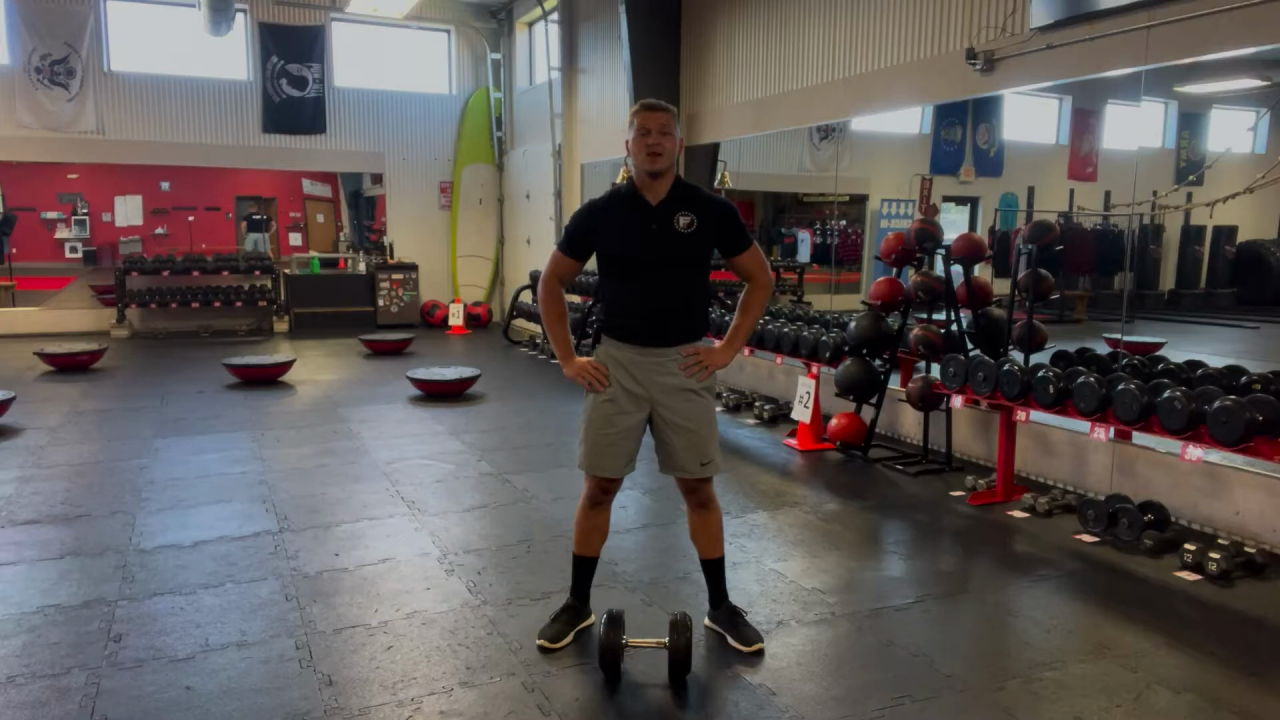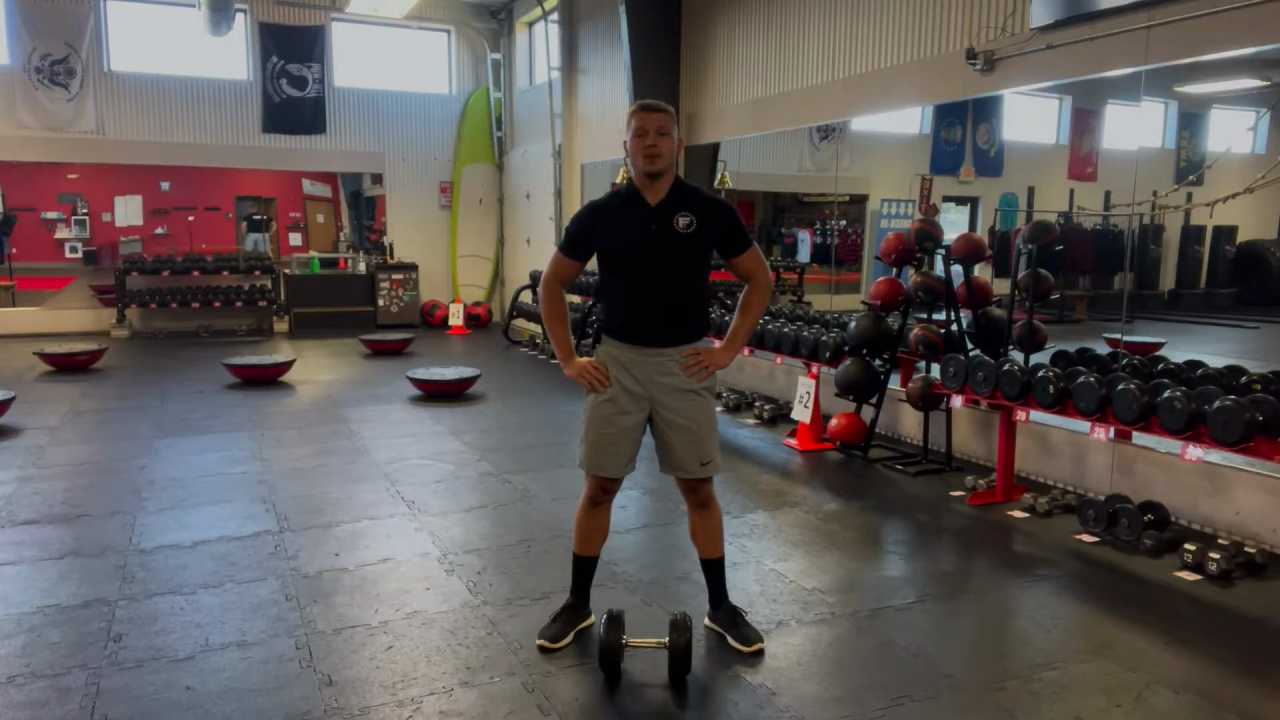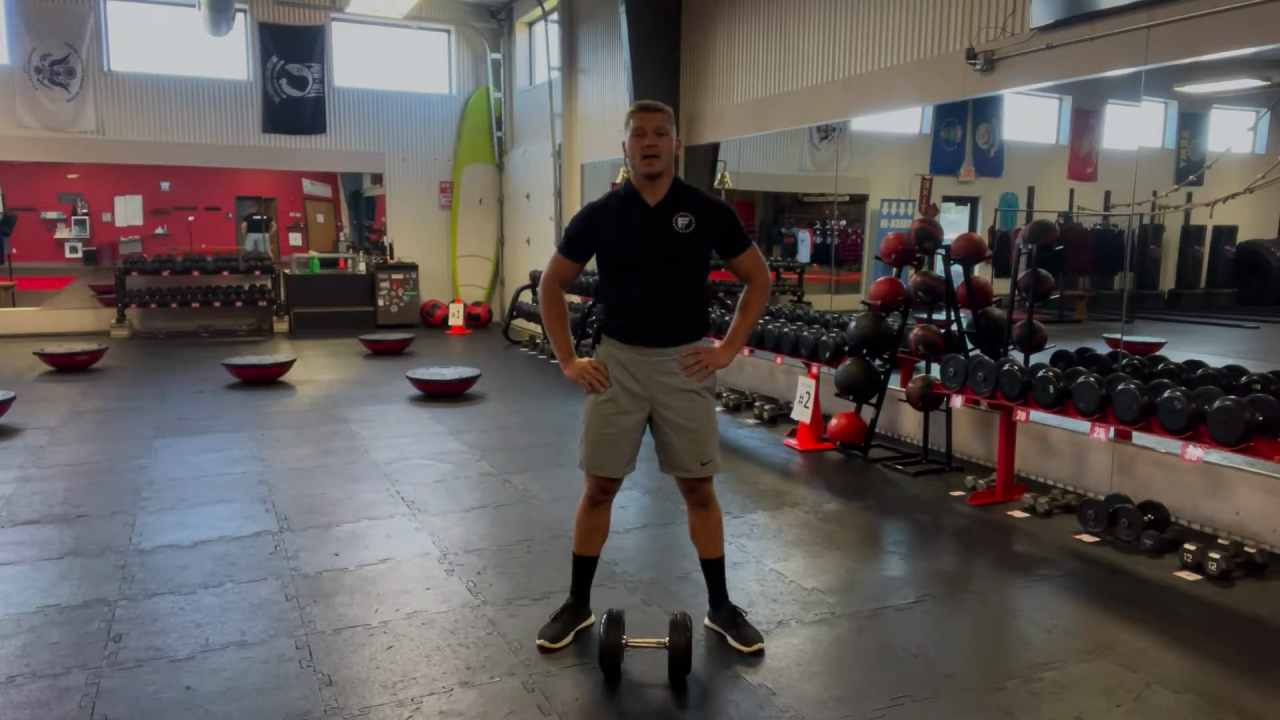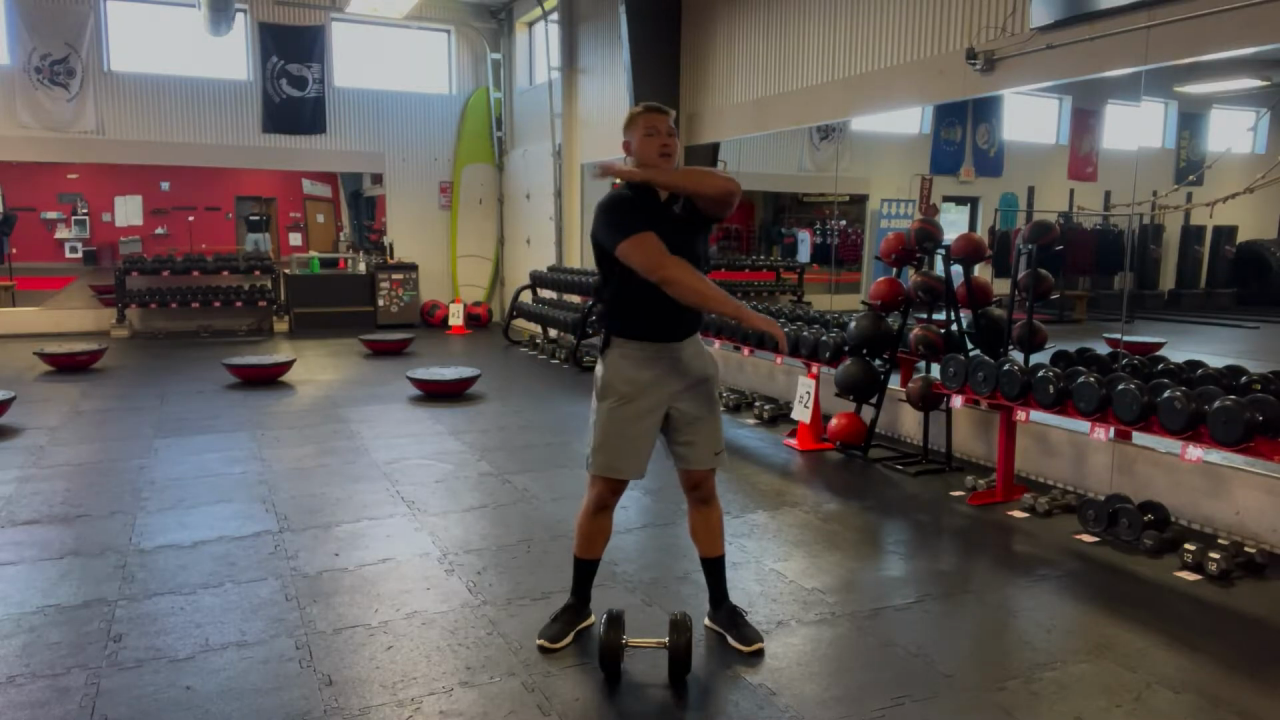
dt=1s
person 1, frame 1
left shoulder: (709, 210)
right shoulder: (599, 213)
left elbow: (760, 279)
right elbow: (551, 282)
left wrist: (728, 348)
right wrist: (567, 358)
left hip: (684, 365)
right hip: (617, 362)
left knee: (698, 488)
right knee: (599, 487)
left ankle: (720, 606)
right ankle: (577, 604)
person 1, frame 2
left shoulder: (709, 210)
right shoulder: (600, 214)
left elbow: (759, 279)
right elbow: (552, 283)
left wrist: (729, 348)
right wrist: (568, 358)
left hip: (684, 365)
right hip: (617, 363)
left knee: (698, 488)
right knee: (599, 486)
left ankle: (720, 607)
right ankle: (577, 604)
person 1, frame 3
left shoulder: (709, 212)
right shoulder: (599, 216)
left elbow: (759, 280)
right elbow: (552, 284)
left wrist: (728, 348)
right wrist: (568, 359)
left hip: (684, 365)
right hip: (618, 364)
left knee: (699, 489)
right knee: (599, 487)
left ankle: (720, 607)
right ankle: (577, 604)
person 1, frame 4
left shoulder: (688, 202)
right shoulder: (618, 207)
left elbow: (728, 189)
right elbow: (665, 273)
left wrist: (646, 176)
right wrist: (748, 317)
left hip: (689, 355)
right hip: (631, 360)
left knee: (701, 485)
right knee: (604, 489)
left ankle: (720, 606)
right ankle: (578, 604)
